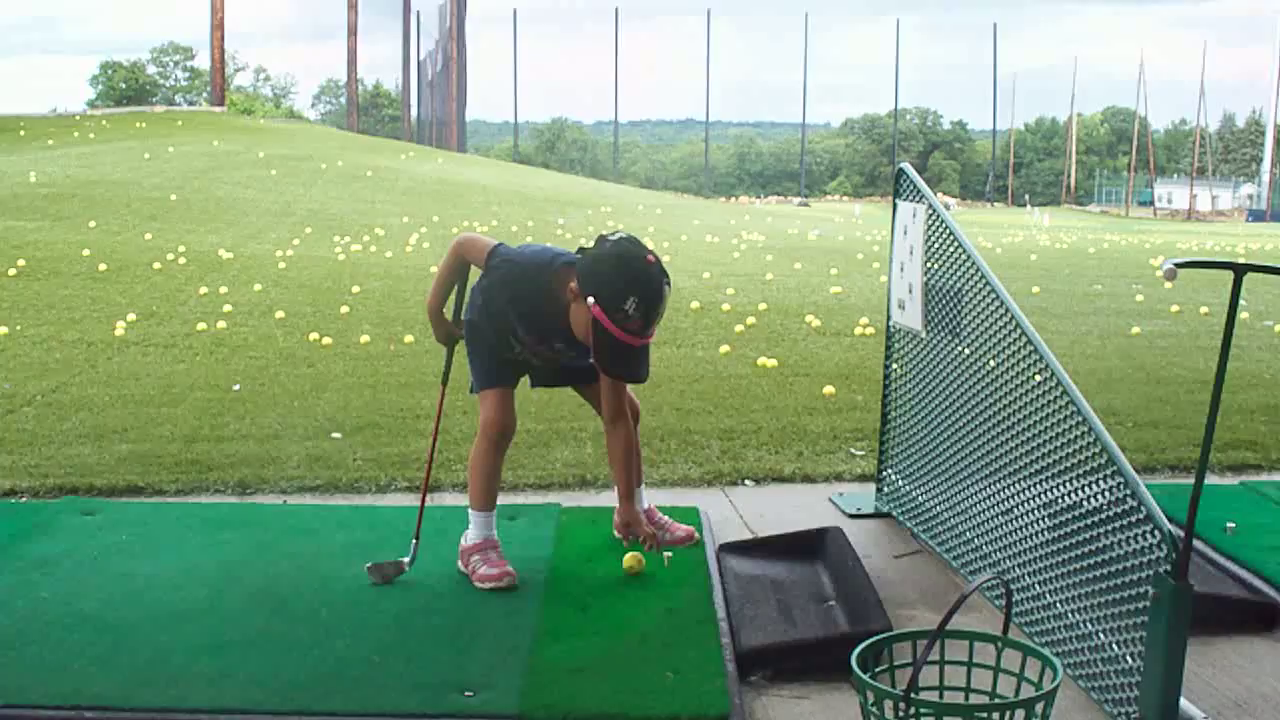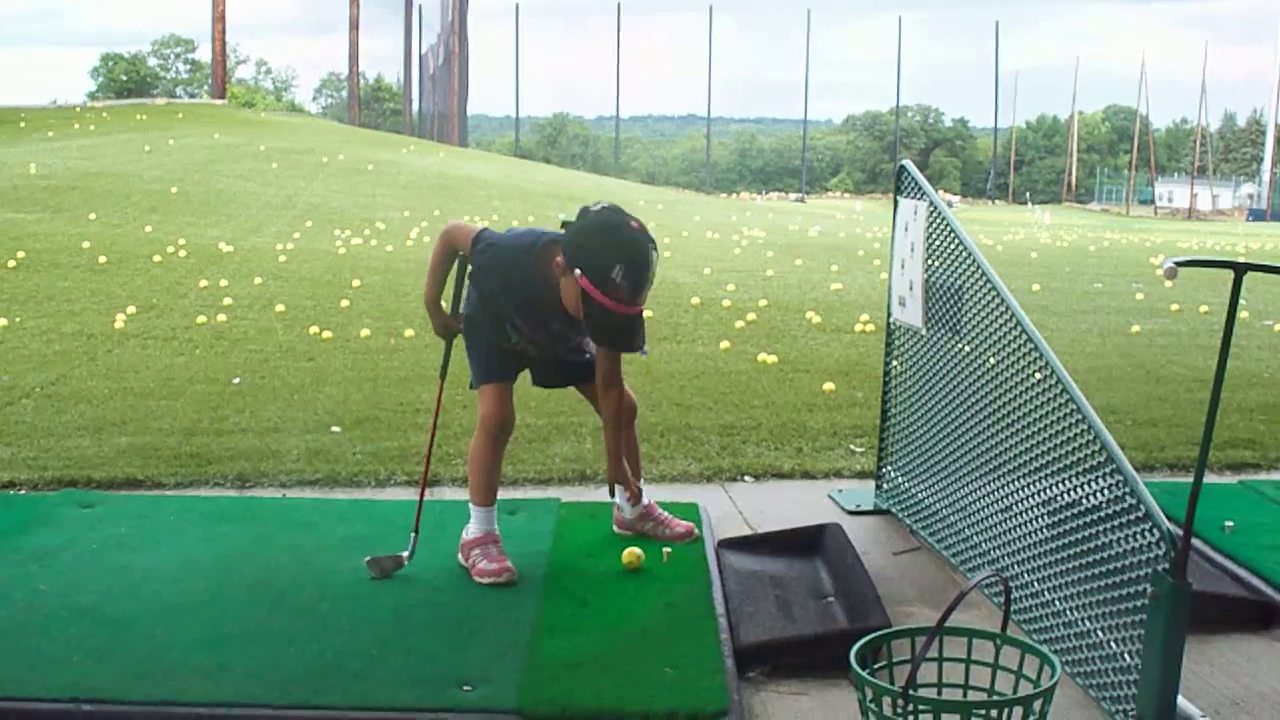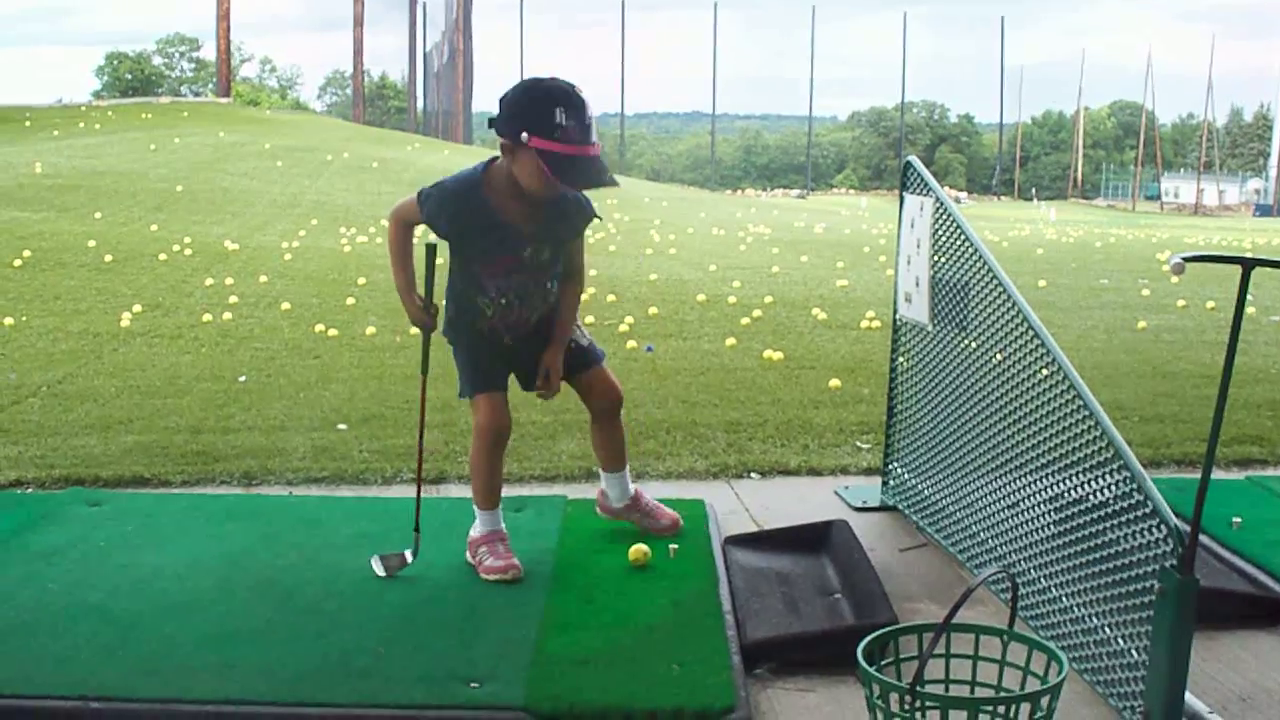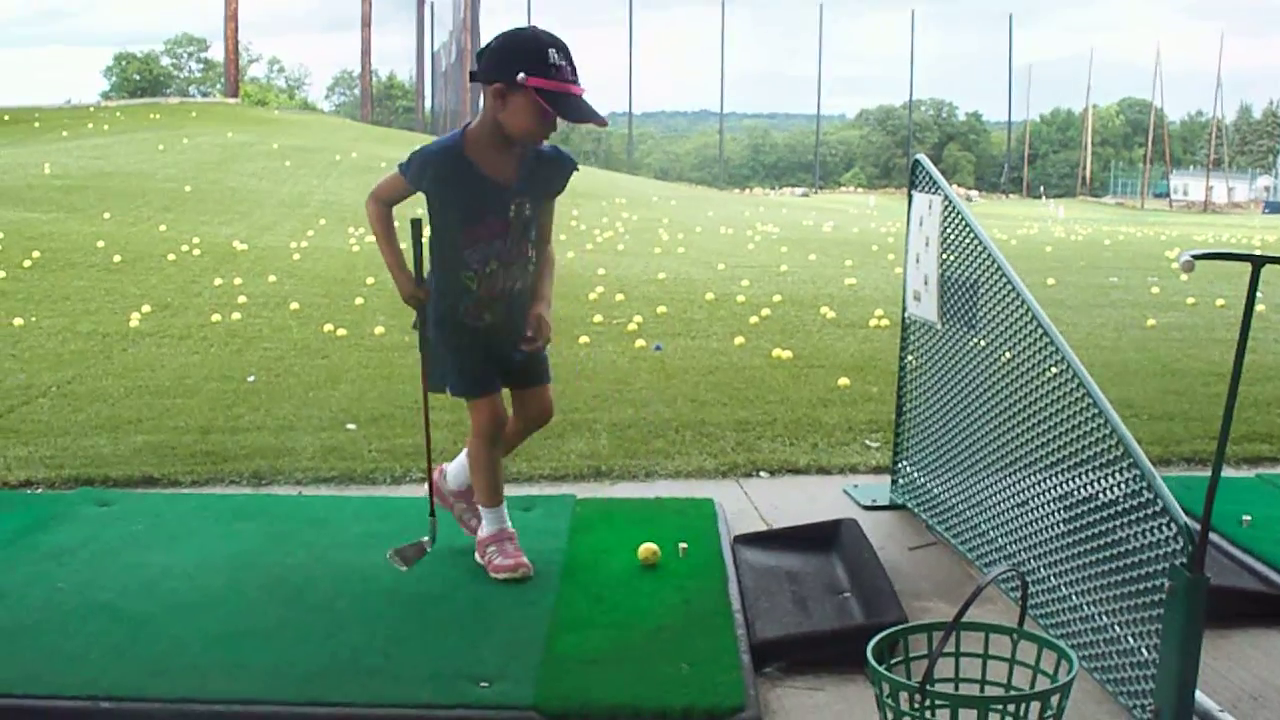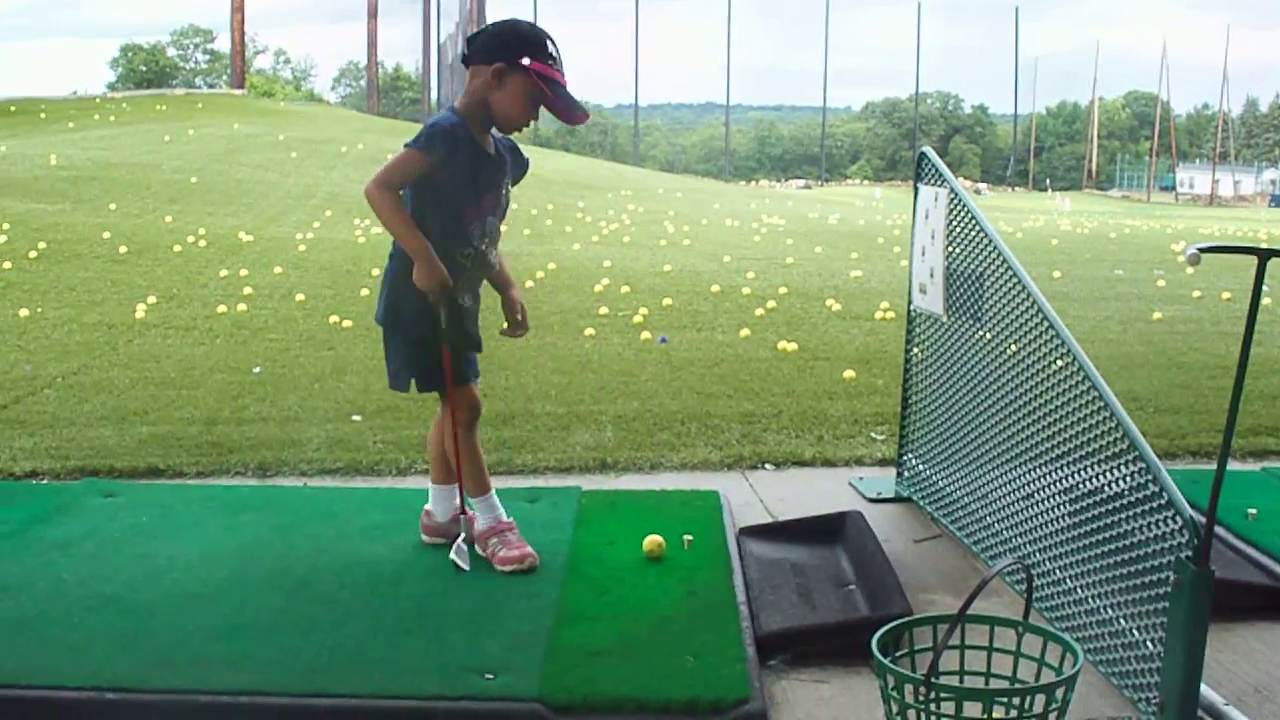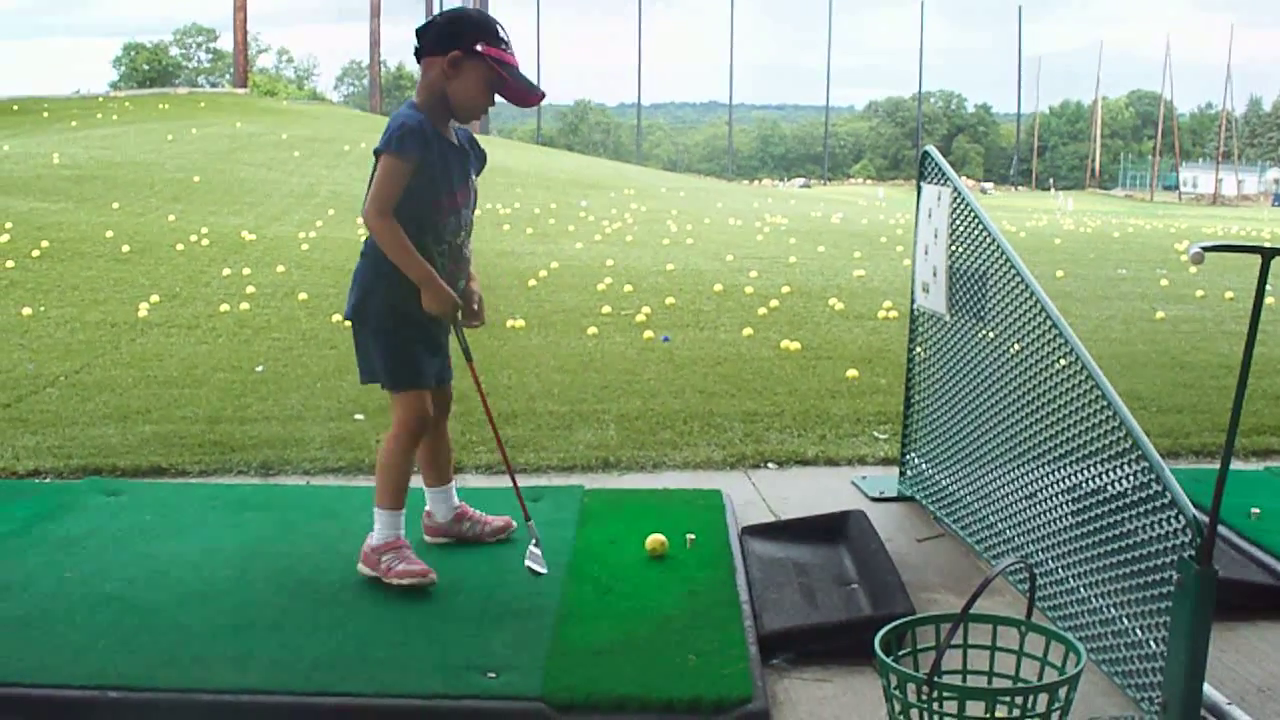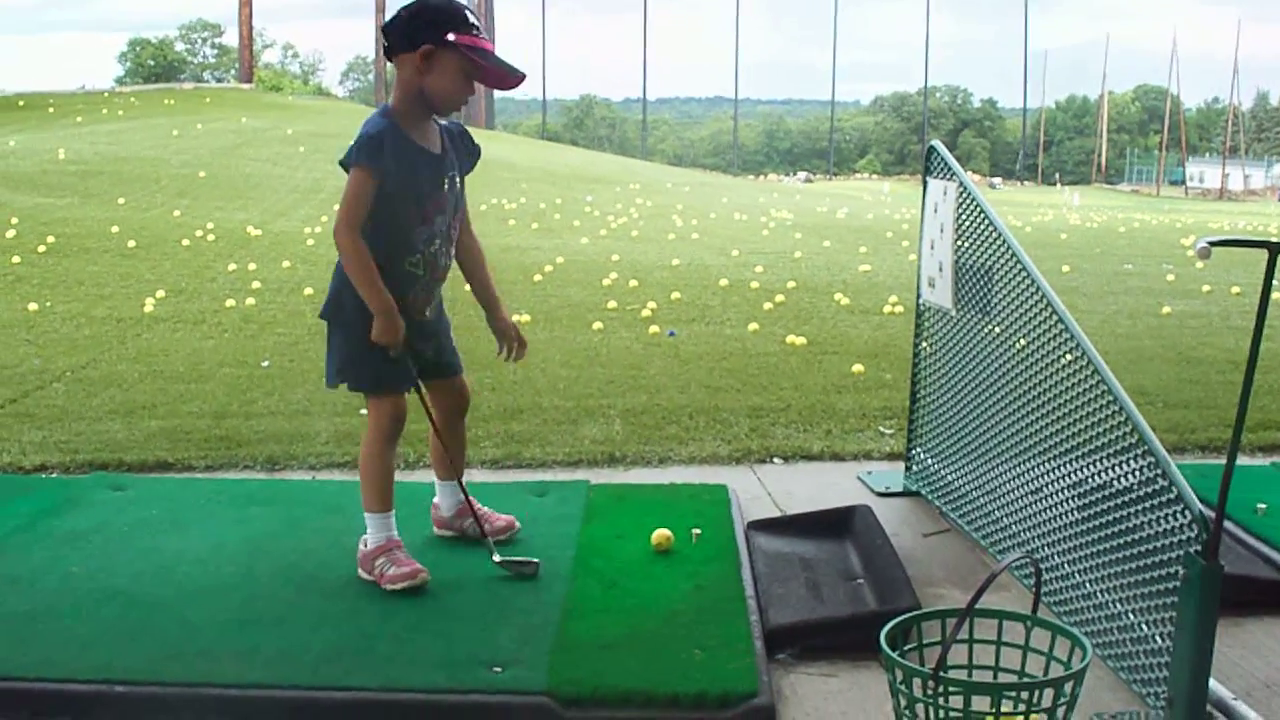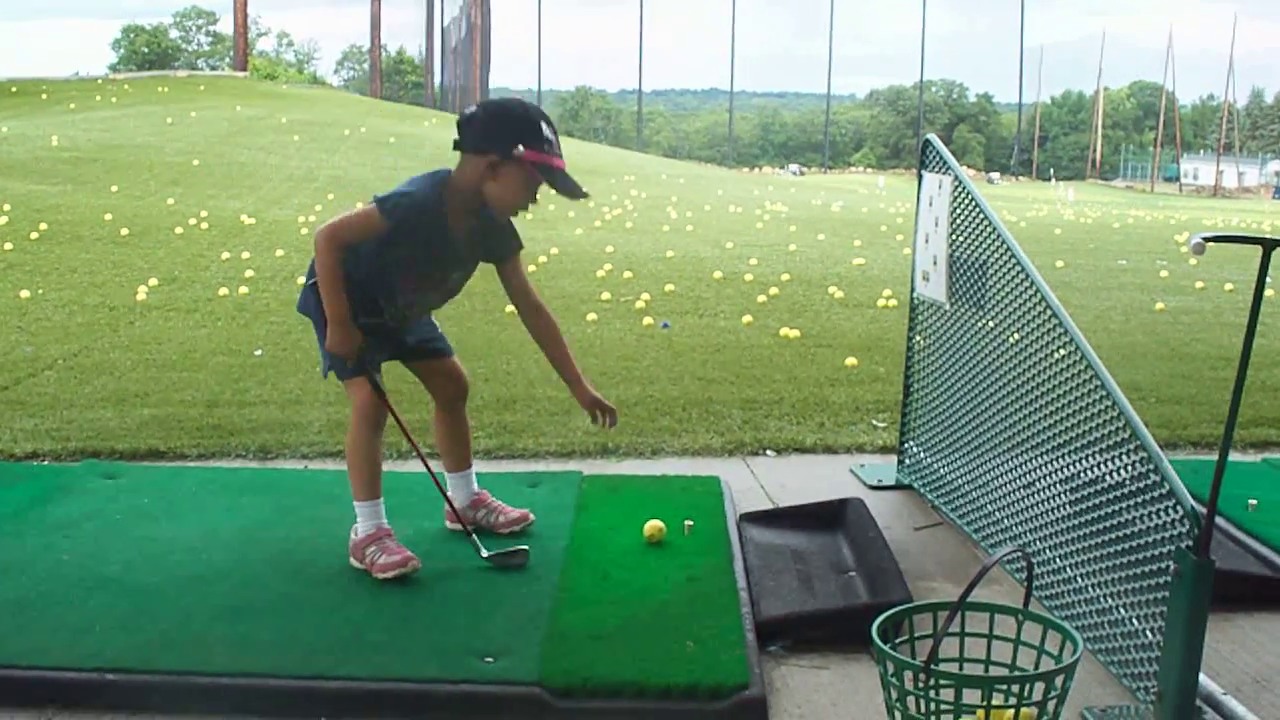
dt=0.3s
person 1, frame 1
left shoulder: (612, 320)
right shoulder: (522, 272)
left elbow: (616, 420)
right elbow: (464, 243)
left wrist: (627, 504)
right wrist: (436, 311)
left hip: (561, 343)
right hip: (496, 332)
left knee: (626, 409)
right knee: (498, 422)
left ankle: (638, 508)
right ankle: (478, 540)
person 1, frame 2
left shoulder: (606, 295)
right shoulder: (508, 256)
left elbow: (609, 382)
right elbow: (451, 232)
left wrist: (616, 463)
right wrist: (433, 304)
left hip: (559, 335)
right hip: (494, 328)
left knee: (622, 405)
right knee: (496, 416)
left ankle: (633, 507)
right ankle: (478, 534)
person 1, frame 3
left shoulder: (568, 206)
right shoulder: (459, 196)
left elbow: (573, 278)
right elbow: (398, 218)
left wrist: (557, 346)
right wrist: (409, 296)
left hip: (546, 319)
right hip: (479, 324)
left knee: (605, 394)
right knee: (492, 420)
left ankle: (620, 494)
right ankle: (486, 531)
person 1, frame 4
left shoulder: (547, 166)
right shoulder: (441, 161)
left elbow: (542, 247)
right elbow: (377, 201)
left wrist: (541, 304)
right wrist: (401, 274)
left hip: (517, 309)
right hip: (457, 314)
left knee: (537, 410)
right knee: (489, 417)
left ankle: (455, 478)
right ankle: (492, 530)
person 1, frame 5
left shoulder: (499, 152)
right shoulder: (445, 133)
right elbow: (379, 190)
left wrist: (508, 288)
right wrist: (424, 260)
left hip: (456, 301)
right hip: (421, 299)
left knee: (457, 406)
right knee: (463, 405)
left ankle: (443, 512)
right ankle: (490, 523)
person 1, frame 6
left shoulder: (459, 143)
right shoulder: (410, 130)
right elbow: (377, 214)
left wrist: (467, 282)
right wrist: (432, 285)
left hip: (424, 301)
right hip: (392, 298)
left knee: (438, 404)
right knee: (415, 410)
left ankle: (443, 510)
right ankle: (383, 540)
person 1, frame 7
left shoulder: (452, 142)
right shoulder: (380, 140)
left elbow: (462, 234)
right elbow: (346, 232)
left wrist: (497, 313)
right wrist: (384, 313)
left hip: (422, 304)
right hip: (366, 307)
left knee: (454, 398)
right knee: (388, 413)
left ankle: (451, 506)
right ankle: (377, 543)
person 1, frame 8
left shoulder: (492, 229)
right shoulder: (417, 204)
left elbow: (531, 308)
right elbow: (328, 237)
left wrist: (579, 385)
right wrist: (338, 323)
left hip: (401, 308)
right hip: (346, 302)
left knee: (452, 382)
right knee: (368, 402)
left ankle: (465, 500)
right ankle: (368, 533)
